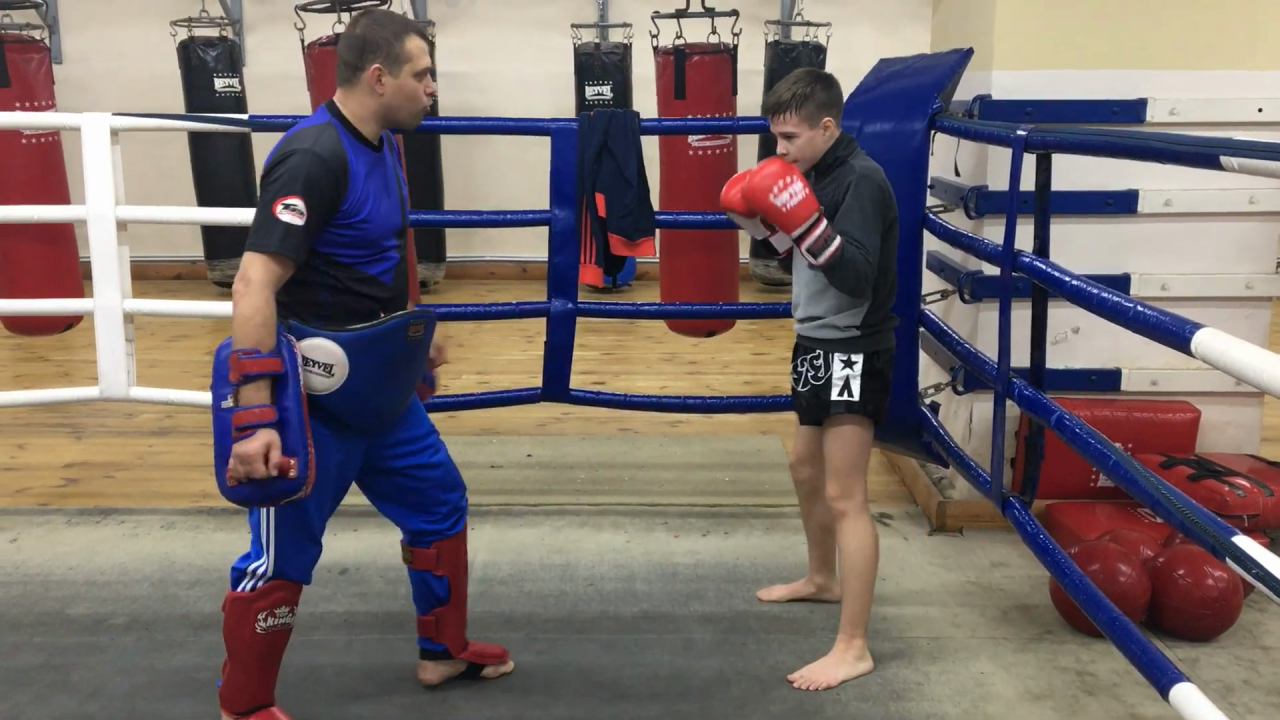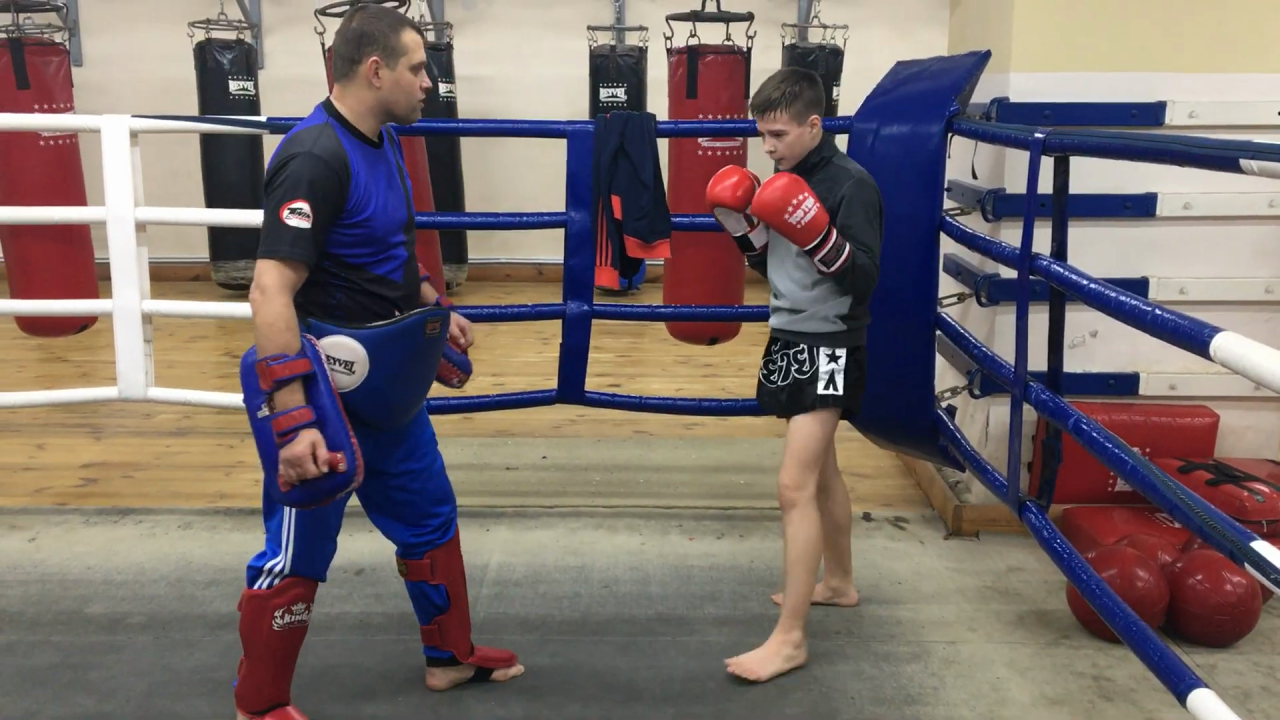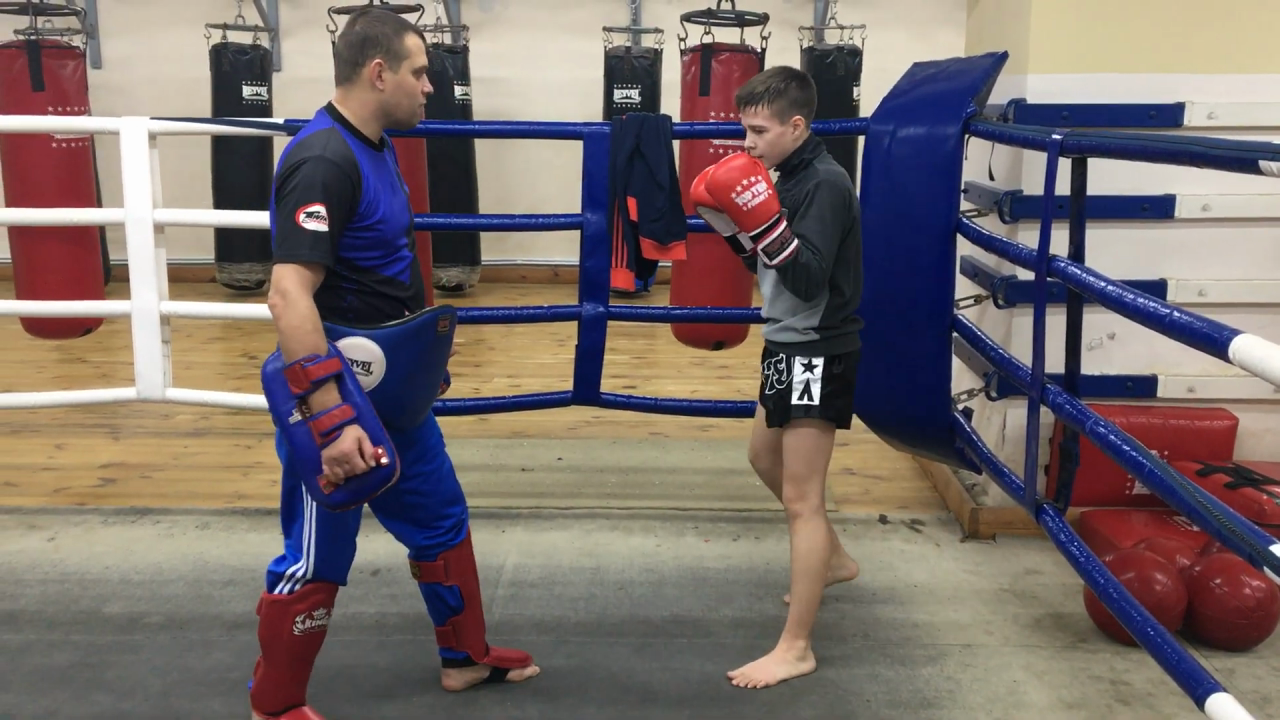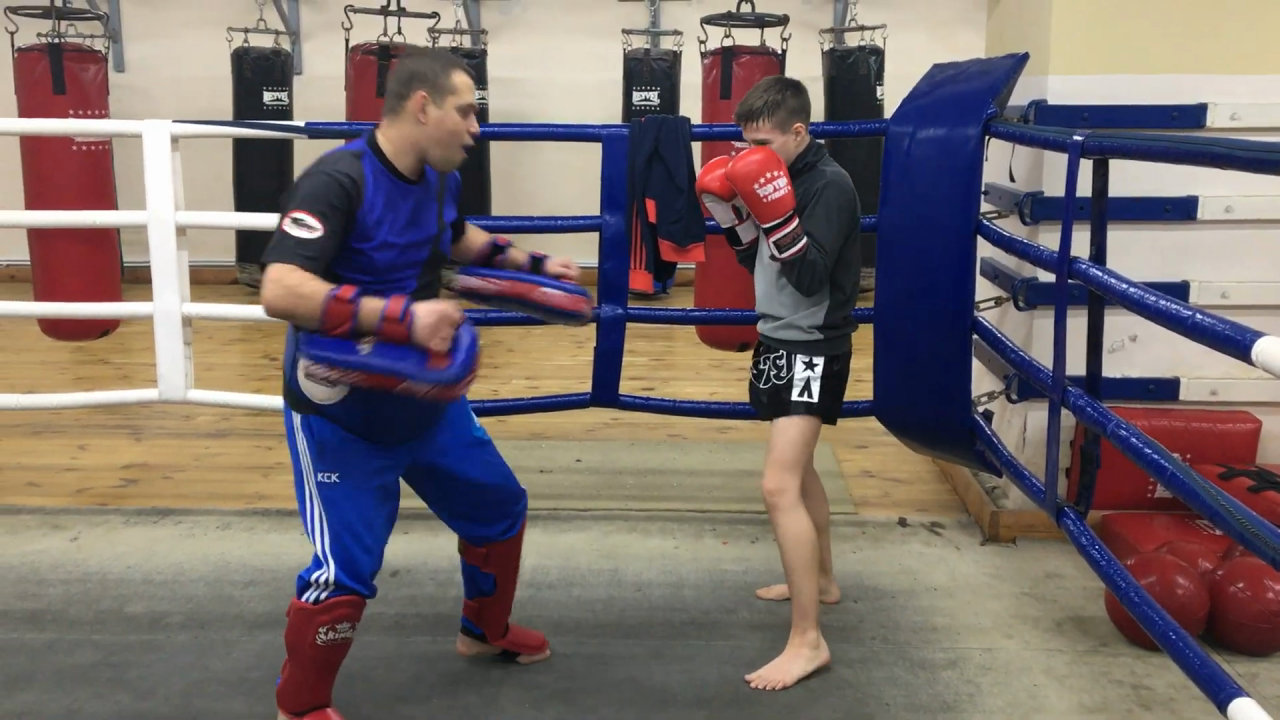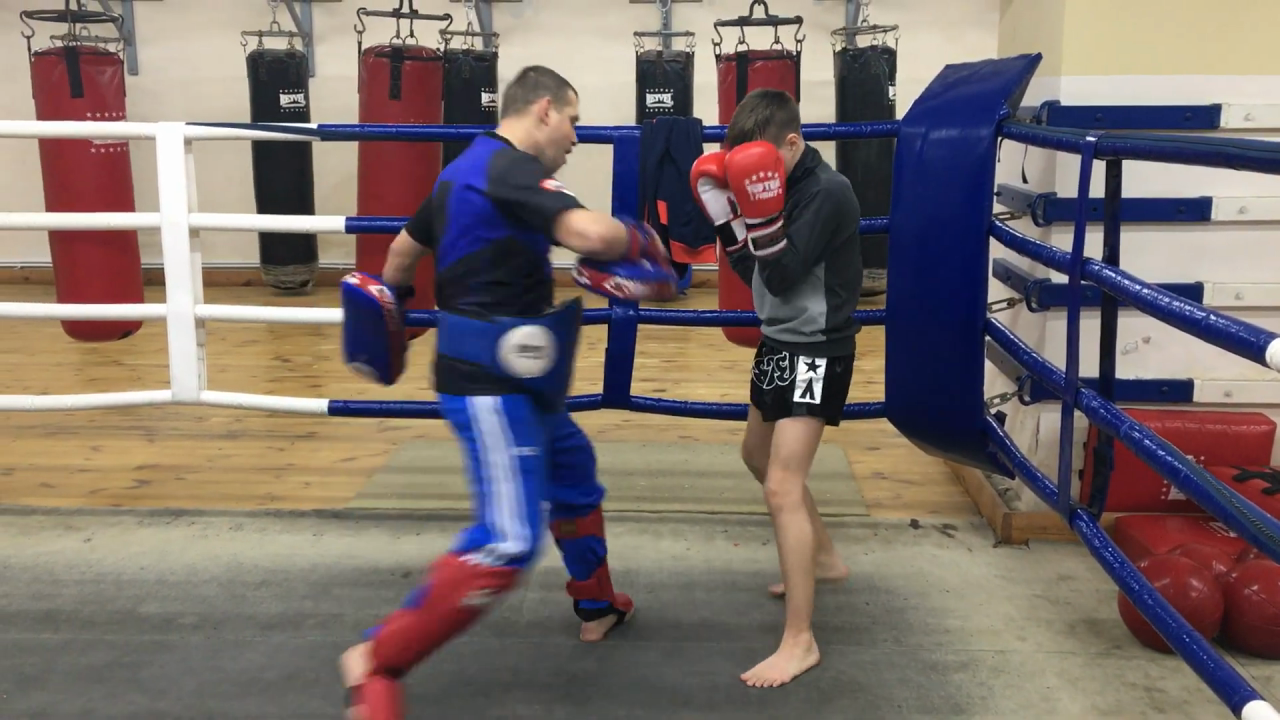
dt=0.4s
person 1, frame 1
left shoulder: (380, 145)
right shoulder: (314, 157)
right elbow: (254, 286)
left wrist: (415, 326)
right wrist: (255, 418)
left hip: (378, 386)
right hip: (315, 394)
left knee: (439, 502)
right knee: (282, 556)
left ankle: (443, 650)
person 1, frame 2
left shoulder: (383, 142)
right shoulder: (316, 158)
right elbow: (271, 293)
left wrist: (437, 309)
right wrist: (294, 420)
left knee: (430, 518)
right knee: (297, 552)
left ankle: (449, 655)
person 1, frame 3
left shoulder: (373, 145)
right shoulder: (324, 161)
right elbow: (290, 297)
right wrist: (332, 420)
right hip: (338, 390)
left knee: (440, 520)
right knee: (316, 559)
left ankle: (465, 656)
person 1, frame 4
left shoulder: (435, 178)
right shoulder: (336, 180)
right elbow: (279, 291)
left wrist: (533, 264)
right wrist: (399, 317)
left hip: (425, 396)
right hip: (339, 409)
left knee: (498, 505)
right knee: (344, 573)
left ankle: (485, 631)
person 1, frame 5
left shoulder: (474, 168)
right shoulder: (511, 169)
left elbow: (408, 243)
right elbow: (591, 235)
left wrist: (391, 295)
right wrist: (642, 242)
left hip: (513, 375)
right hip: (495, 380)
left knee: (573, 476)
right knee: (508, 541)
left ankle: (598, 604)
right ankle: (378, 663)
person 2, frame 1
left shoulder: (862, 181)
right shoulder: (820, 177)
left elbow: (854, 274)
left wrist: (801, 218)
right wrist: (767, 227)
left hip: (853, 354)
right hip: (819, 346)
left knee: (843, 498)
right knee: (805, 469)
left ankle: (852, 647)
right ankle: (823, 576)
person 2, frame 2
left shoulder: (850, 183)
right shoulder: (787, 175)
left elbow: (864, 277)
left wrist: (815, 233)
right wrist: (740, 223)
left hip: (828, 348)
right hip: (787, 338)
left knee: (793, 486)
right knee: (819, 471)
left ankle: (790, 637)
right ankle: (839, 581)
person 2, frame 3
left shoulder: (825, 184)
right shoulder: (785, 178)
left elbow: (807, 280)
left wrist: (762, 215)
right wrist: (730, 225)
left hip: (817, 355)
right hip: (789, 348)
left knee: (800, 498)
right knee: (764, 458)
left ankle: (795, 647)
right ankle: (834, 558)
person 2, frame 4
left shoulder: (830, 186)
right shoulder: (784, 180)
left elbow: (810, 277)
left wrist: (775, 211)
right wrist: (731, 216)
left hip: (812, 353)
right hip: (780, 344)
left knee: (778, 487)
right knee: (796, 473)
left ankle: (807, 640)
right ankle: (818, 578)
person 2, frame 5
left shoulder: (828, 192)
right shoulder: (777, 189)
left elbow: (781, 277)
right elbow: (752, 271)
left wrist: (763, 209)
right wrist: (723, 209)
left hip: (814, 353)
right hip: (779, 345)
left knee: (781, 491)
right knee: (758, 456)
left ankle: (799, 641)
right ankle: (824, 557)
